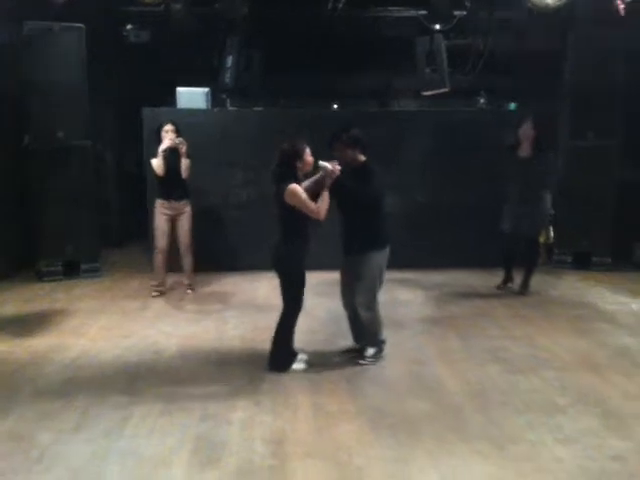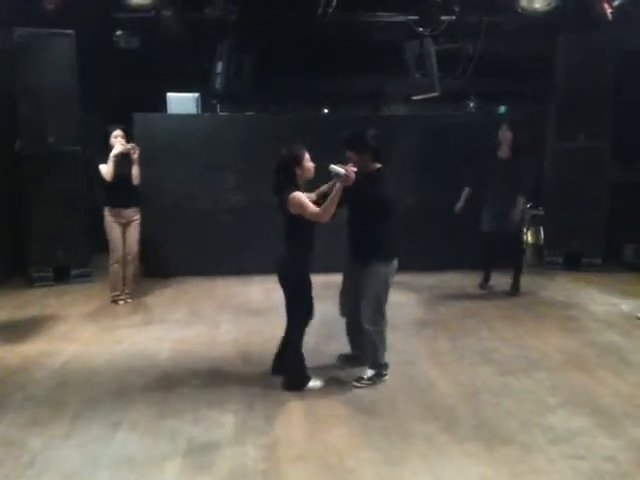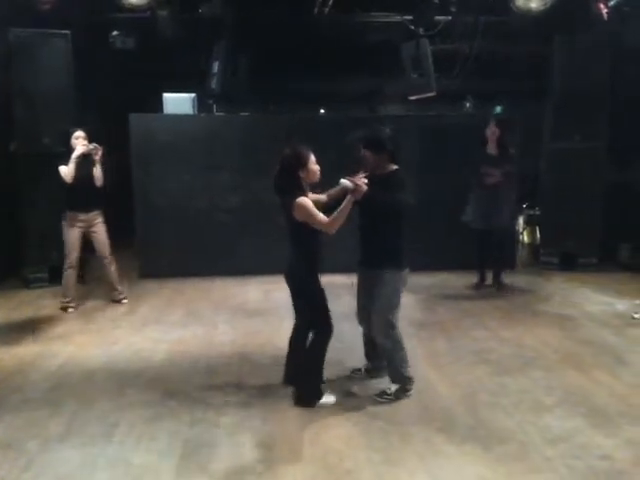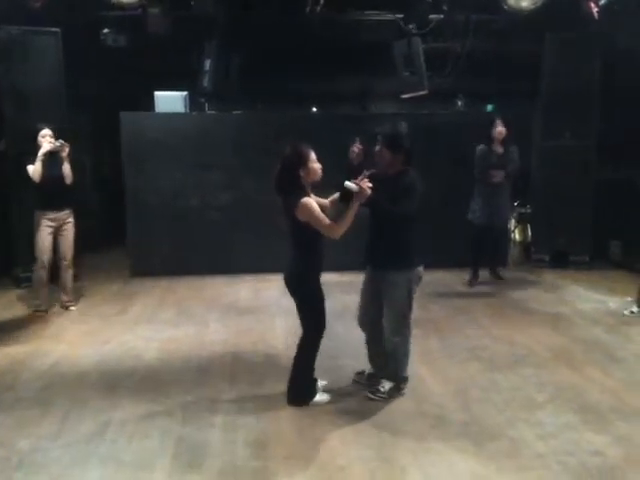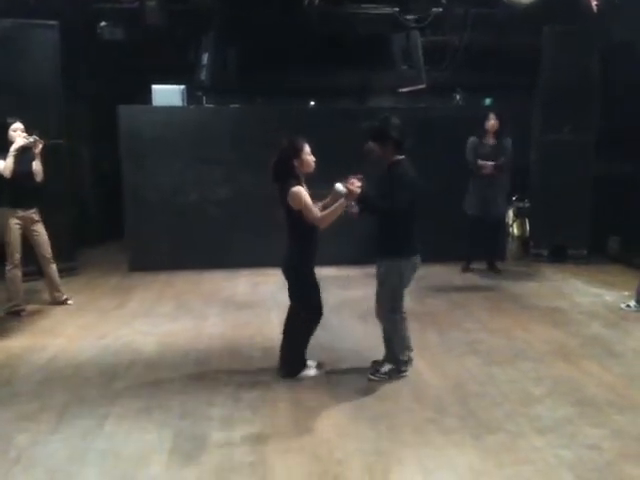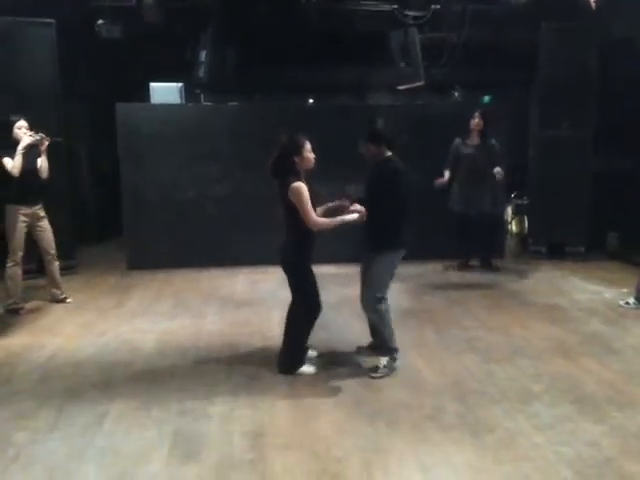
dt=0.7s
person 1, frame 1
left shoulder: (370, 174)
right shoulder: (344, 174)
left elbow: (368, 198)
left wrist: (339, 180)
left hip: (373, 247)
right hip: (351, 246)
left knee: (365, 300)
right knee: (349, 299)
left ankle: (375, 345)
right ankle: (362, 342)
person 1, frame 2
left shoulder: (381, 181)
right shoulder: (360, 180)
left elbow: (381, 202)
right elbow: (343, 200)
left wrist: (351, 185)
left hip: (380, 260)
right hip: (358, 257)
left knee: (372, 316)
right knee: (349, 308)
left ankle: (378, 368)
right ankle: (359, 352)
person 1, frame 3
left shoulder: (397, 181)
right shoulder: (372, 179)
left elbow: (397, 206)
left wrist: (365, 194)
left hip: (390, 266)
right hip: (370, 261)
left knee: (384, 324)
right knee: (367, 319)
left ankle: (402, 381)
right ankle: (375, 364)
person 1, frame 4
left shoulder: (410, 182)
right shoulder: (378, 177)
left elbow: (399, 216)
right elbow: (347, 197)
left wrist: (370, 198)
right wrist: (355, 167)
left hip: (402, 267)
right hip: (377, 263)
left knee: (395, 326)
right knee: (368, 320)
left ankle: (396, 380)
right ankle: (379, 369)
person 1, frame 5
left shoulder: (403, 173)
right shoulder: (392, 170)
left elbow: (391, 207)
left wrist: (361, 195)
right wrist: (361, 202)
left hip: (401, 254)
right hip: (392, 251)
left knee: (388, 309)
right knee: (392, 306)
left ankle: (398, 364)
right ankle: (401, 355)
person 1, frame 6
left shoulder: (395, 170)
right shoulder: (377, 168)
left elbow: (400, 208)
left wrist: (367, 212)
right wrist: (359, 206)
left hip: (389, 246)
right hip: (375, 243)
left knee: (372, 299)
right knee: (371, 296)
left ankle: (390, 355)
right ankle: (380, 344)
person 2, frame 1
left shoulder: (292, 185)
right shoulder: (291, 189)
left elbow: (304, 189)
right elbow: (319, 213)
left wrist: (322, 176)
right wrist: (327, 183)
left hip: (291, 253)
right hip: (289, 255)
left knee: (293, 304)
right knee: (292, 306)
left ankle: (285, 353)
right ankle: (280, 360)
person 2, frame 2
left shoulder: (295, 194)
right shoulder: (293, 197)
left elbow: (314, 197)
right elbow: (322, 216)
left wrist: (336, 182)
right wrist: (340, 186)
left hip: (294, 265)
right hip: (295, 267)
left knee: (300, 316)
right knee: (299, 319)
left ankle: (283, 363)
right ankle: (296, 378)
person 2, frame 3
left shoulder: (301, 196)
right shoulder: (299, 202)
left elbow: (325, 198)
right elbow: (330, 226)
left wrist: (347, 186)
right wrist: (352, 197)
left hip: (300, 271)
right hip: (304, 275)
left knee: (305, 323)
right knee: (323, 329)
left ankle: (294, 373)
right ankle: (309, 392)
person 2, frame 4
left shoulder: (302, 196)
right shoulder: (303, 203)
left elbow: (327, 205)
right elbow: (334, 231)
right wrist: (357, 201)
left hip: (302, 273)
right hip: (304, 276)
left knee: (314, 326)
right knee: (313, 330)
left ankle: (304, 380)
right ankle: (301, 392)
person 2, frame 5
left shoulder: (298, 187)
right shoulder: (295, 191)
left elbow: (317, 209)
right elbow: (320, 220)
left wrist: (340, 193)
right wrist: (346, 199)
left hip: (298, 260)
right hip: (299, 262)
left knee: (299, 308)
right knee: (312, 311)
left ankle: (292, 359)
right ankle: (293, 365)
person 2, frame 6
left shoulder: (292, 183)
right shoulder: (297, 186)
right elbow: (313, 223)
left wrist: (331, 206)
right wrist: (344, 218)
left hip: (295, 254)
right hip: (296, 256)
left knee: (301, 302)
right knee: (311, 306)
left ankle: (294, 352)
right ankle: (291, 362)
person 3, frame 1
left shoulder: (181, 153)
right shoulder: (157, 154)
left elbow: (185, 175)
right elbow: (160, 172)
left wrist: (183, 154)
right wrist: (161, 151)
left hip: (183, 204)
right hip: (163, 204)
left knee: (185, 246)
right knee: (161, 247)
left ankle: (189, 283)
right ankle: (158, 285)
person 3, frame 2
left shoulder: (129, 158)
right shoulder: (104, 159)
left elbow: (136, 181)
right elbow: (108, 177)
left wrist: (135, 160)
right wrist: (112, 156)
left hip: (133, 211)
right hip: (112, 213)
left knee: (132, 254)
right knee: (117, 255)
left ankle: (127, 292)
right ankle: (116, 294)
person 3, frame 3
left shoulder: (91, 161)
right shoulder: (65, 162)
left elbow: (99, 183)
right elbow: (68, 179)
left wrist: (97, 161)
right wrist: (74, 157)
left hip: (95, 215)
right hip: (73, 217)
left knee: (107, 255)
right knee: (71, 260)
left ankle: (118, 293)
right ankle: (68, 301)
person 3, frame 4
left shoulder: (59, 159)
right shoulder: (33, 161)
left elbow: (69, 180)
right elbow: (36, 178)
left wrist: (65, 158)
right wrist: (41, 154)
left hip: (66, 214)
right hip: (44, 216)
left knee: (66, 259)
right knee: (42, 261)
left ankle: (67, 299)
right ankle: (40, 304)
person 3, frame 5
left shoulder: (29, 154)
left elbow: (39, 178)
left wrist: (37, 155)
left hip: (32, 212)
left knee: (47, 255)
left ankle: (57, 295)
person 3, frame 6
left shoulder: (35, 151)
left elbow: (44, 174)
left wrist: (43, 152)
right wrist: (21, 148)
left hip: (37, 208)
right hip: (17, 210)
left knee: (50, 252)
left ankle: (57, 293)
person 4, frame 1
left shoulder: (543, 157)
right shoulder: (512, 155)
left elbow: (547, 186)
right elbow: (509, 181)
left wrist: (546, 208)
right wrist: (508, 201)
left hip: (533, 207)
right hip: (513, 206)
left knee: (531, 243)
right knee: (509, 242)
left ankle: (526, 281)
right ankle: (507, 276)
person 4, frame 2
left shoulder: (518, 160)
right shoulder: (491, 157)
left elbow: (522, 187)
right elbow: (476, 180)
left wrist: (519, 208)
right wrist: (462, 200)
left hip: (511, 207)
right hip: (492, 206)
left knee: (515, 245)
right knee: (489, 243)
left ankle: (516, 282)
right ankle: (486, 277)
person 4, frame 3
left shoulder: (507, 154)
left elbow: (510, 177)
right elbow: (475, 177)
left wrist: (491, 174)
right wrist: (496, 176)
left hip: (502, 201)
right hip: (481, 201)
left knee: (501, 240)
right knee: (481, 240)
left ankle: (497, 276)
right ankle: (481, 277)
person 4, frame 4
left shoulder: (511, 150)
right shoulder: (482, 149)
left elbow: (513, 170)
right elbow: (480, 173)
left wrist: (498, 174)
right wrist: (496, 175)
left hip: (502, 197)
right hip: (484, 196)
left knee: (500, 234)
right knee: (479, 234)
left ankle: (494, 268)
right ankle: (474, 272)
person 4, frame 5
left shoulder: (505, 142)
right shoulder: (474, 141)
left elbow: (505, 163)
right elbow: (472, 163)
left wrist: (485, 164)
right wrist: (493, 165)
left hip: (498, 189)
right hip: (478, 189)
left knee: (496, 226)
right knee: (475, 225)
left ankle: (491, 261)
right ankle: (468, 260)
person 4, frame 6
left shoulder: (490, 144)
right shoulder: (458, 143)
left elbow: (496, 163)
right elbow: (450, 165)
left wrist: (497, 170)
right wrist: (445, 178)
left hip: (484, 191)
right hip: (462, 190)
left knee: (487, 225)
right knee: (463, 225)
left ankle: (486, 259)
right ankle: (464, 258)
